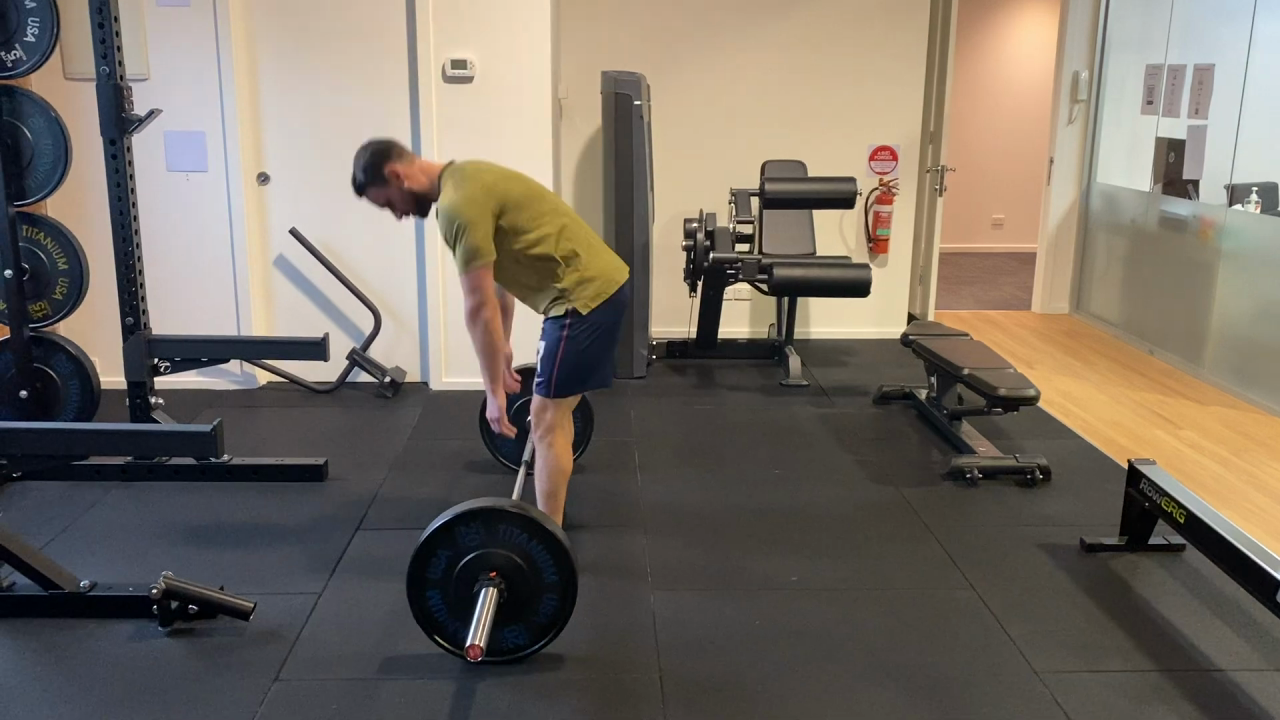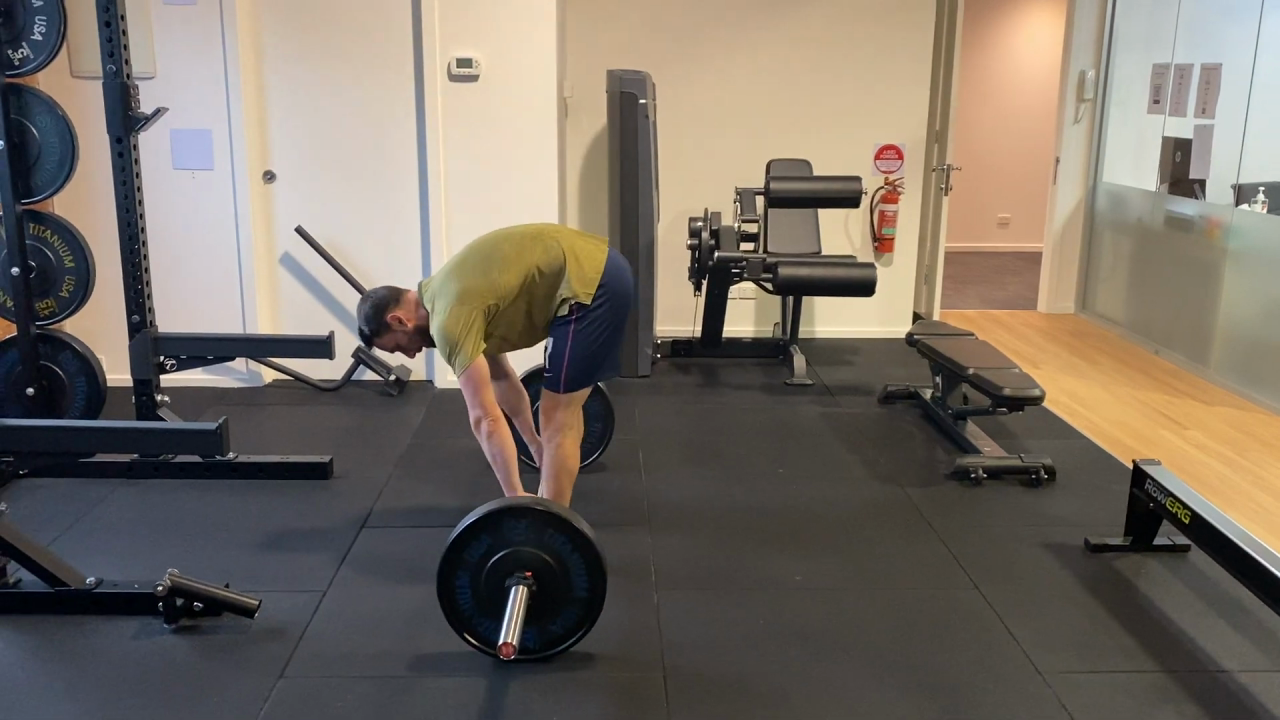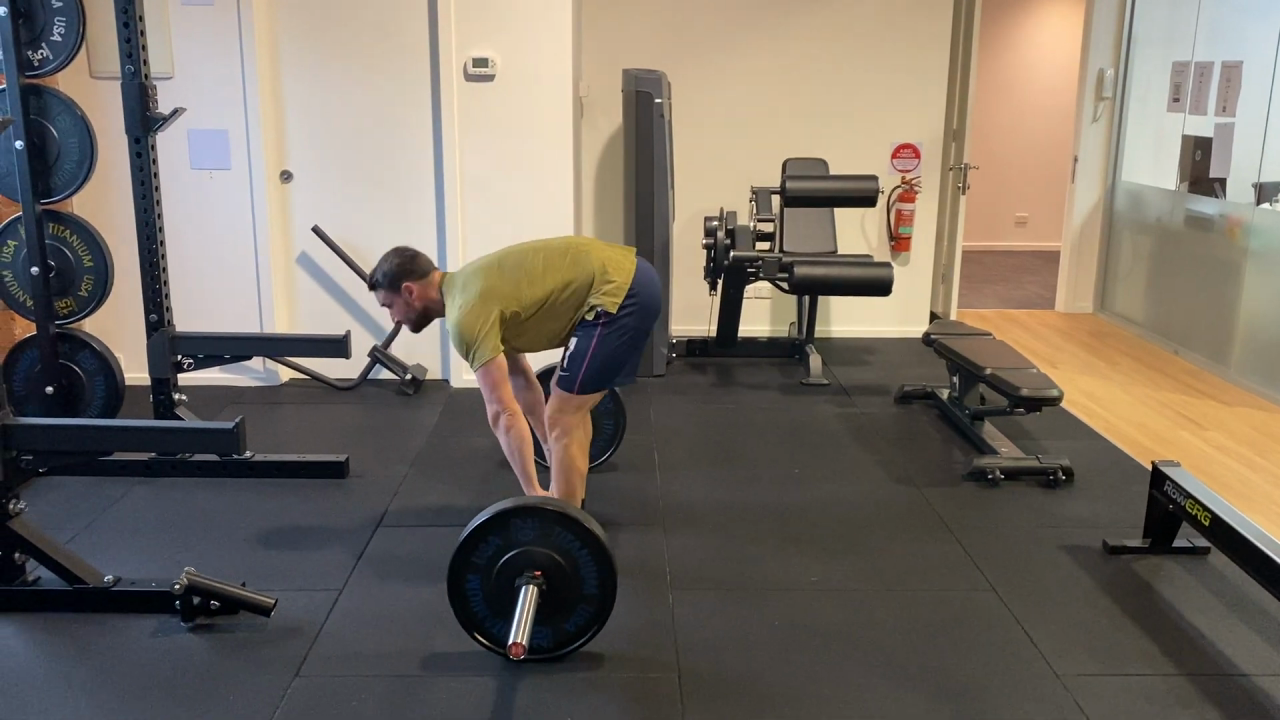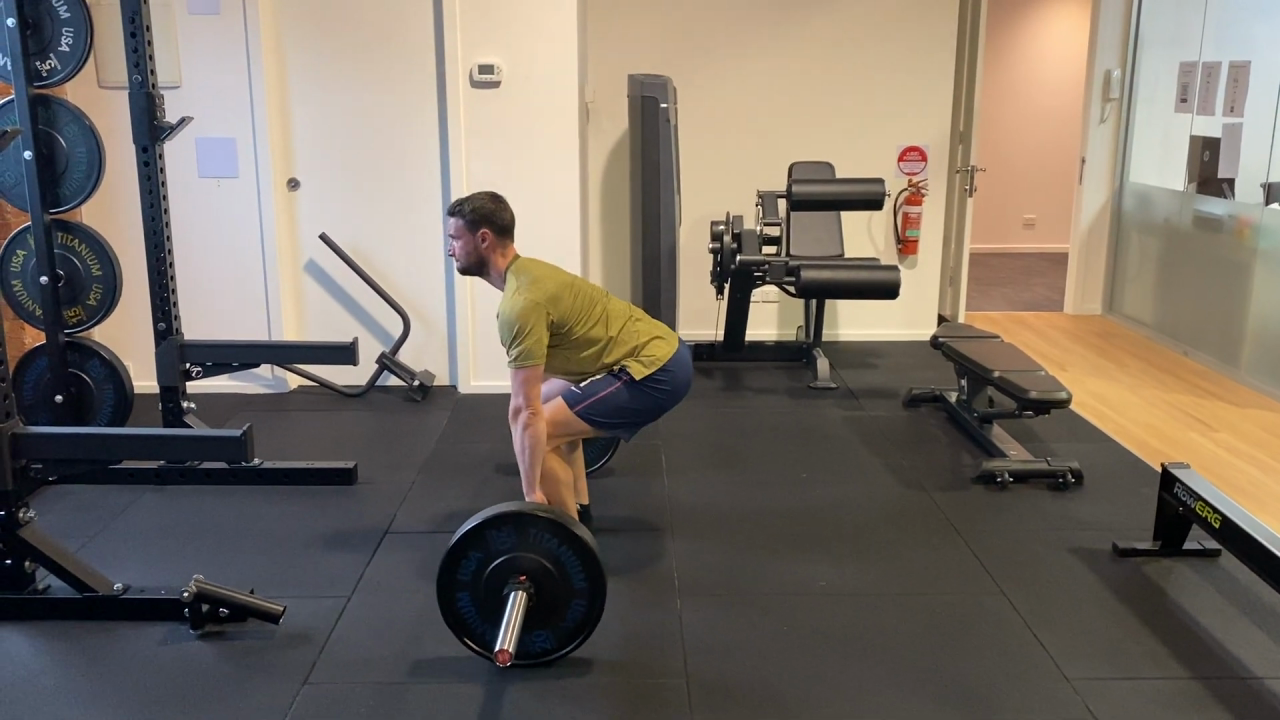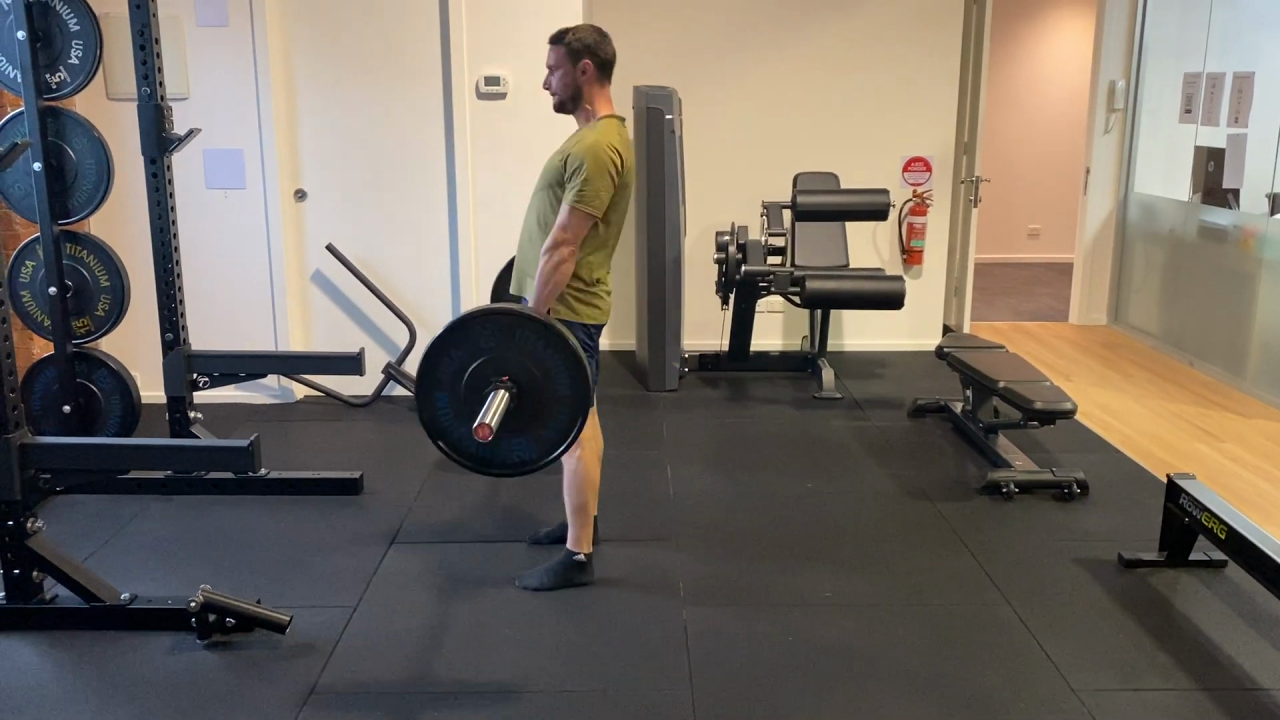
dt=1s
person 1, frame 1
left shoulder: (458, 205)
right shoulder: (463, 184)
left elbow: (480, 307)
right elbow: (495, 287)
left wrist: (494, 390)
right wrist: (503, 352)
left hip: (587, 296)
right hip: (601, 285)
left knee: (545, 421)
right knee: (554, 415)
right ankle: (554, 519)
person 1, frame 2
left shoulder: (449, 320)
right shoulder: (448, 300)
left elbow: (485, 417)
right elbow: (501, 379)
left wrist: (516, 496)
right wrist: (535, 443)
left hip: (589, 281)
right hip: (600, 267)
left knee: (558, 417)
right knee: (562, 407)
person 1, frame 3
left shoulder: (465, 315)
right shoulder: (466, 287)
left elbow: (502, 412)
right elbow: (516, 374)
left wrist: (532, 493)
right wrist: (540, 433)
left hip: (618, 292)
right hip: (629, 279)
left knee: (560, 418)
right knee: (569, 406)
right ankle: (570, 509)
person 1, frame 4
left shoulder: (521, 305)
right shoulder: (527, 274)
left elbow: (525, 412)
left wrist: (532, 495)
left hip: (654, 372)
right hip: (656, 353)
left knee: (542, 431)
right knee: (552, 410)
right ankle: (578, 510)
person 1, frame 5
left shoulder: (595, 146)
right shoulder: (601, 136)
left elbow: (563, 245)
right wrist: (533, 312)
left hip: (562, 309)
right hip: (569, 305)
right knee: (578, 419)
left ankle: (577, 557)
right ankle: (583, 520)
